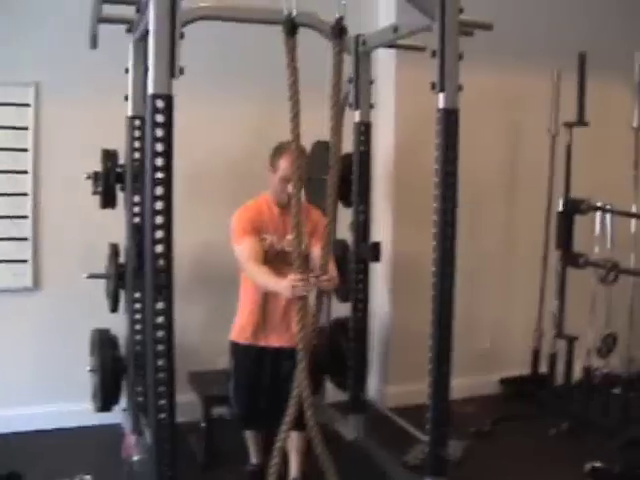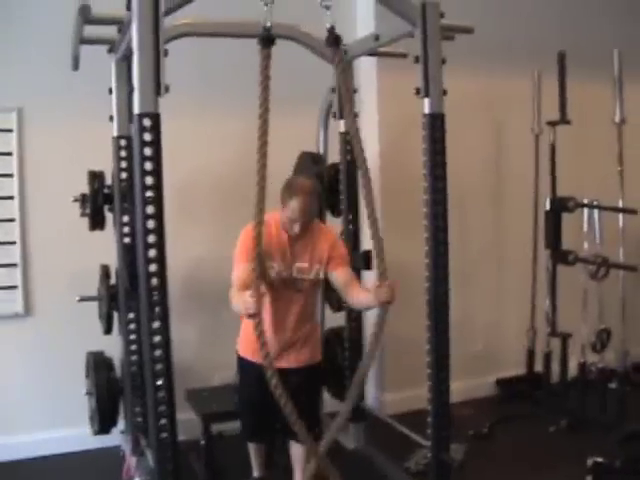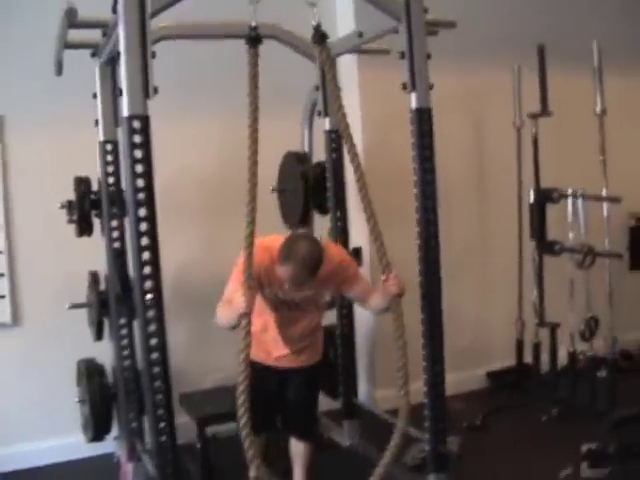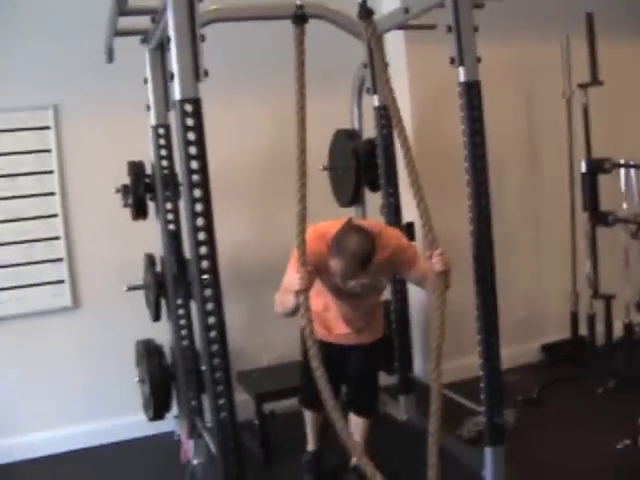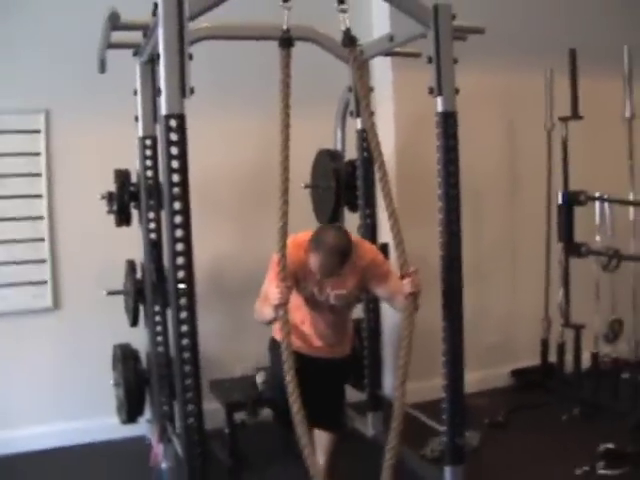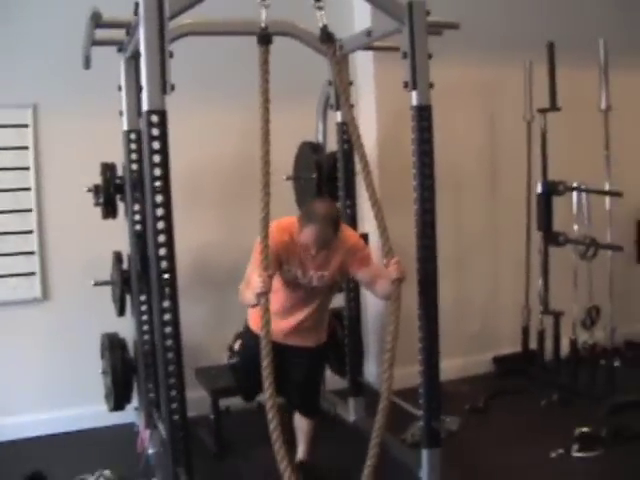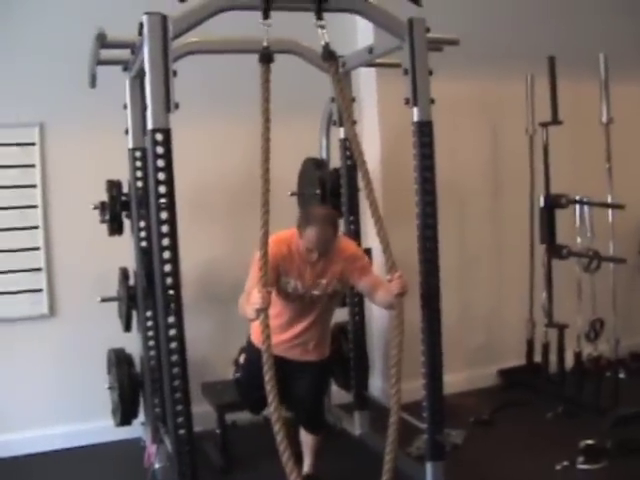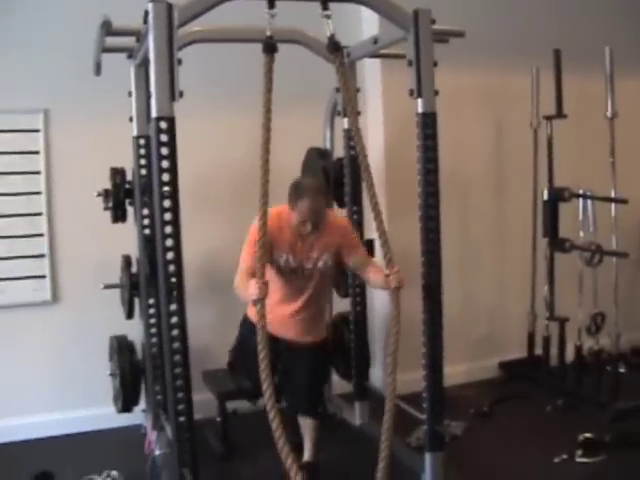
dt=0.3s
person 1, frame 1
left shoulder: (314, 219)
right shoulder: (248, 215)
left elbow: (323, 266)
right elbow: (251, 267)
left wrist: (329, 279)
right wrist: (282, 285)
left hip: (295, 335)
right hip: (251, 333)
left knee: (296, 409)
right knee: (249, 407)
person 1, frame 2
left shoulder: (328, 240)
right shoulder: (255, 235)
left elbow: (350, 290)
right elbow: (237, 289)
left wrist: (377, 296)
right wrist: (243, 302)
left hip: (304, 353)
right hip: (257, 351)
left knee: (303, 424)
right knee: (256, 421)
person 1, frame 3
left shoulder: (336, 259)
right shoulder: (259, 254)
left elbow: (369, 297)
right elbow: (221, 314)
left wrist: (387, 295)
right wrist: (235, 312)
left hip: (305, 354)
right hip: (261, 350)
left knee: (302, 424)
right knee: (255, 420)
person 1, frame 4
left shoulder: (393, 244)
right shoulder: (315, 241)
left elbow: (428, 280)
right elbow: (281, 305)
left wrist: (438, 272)
right wrist: (295, 294)
left hip: (365, 332)
right hip: (322, 329)
left knee: (362, 398)
right knee: (314, 394)
right ankle: (312, 452)
person 1, frame 5
left shoulder: (367, 257)
right shoulder: (293, 251)
left elbow: (396, 298)
right elbow: (260, 312)
left wrist: (408, 293)
right wrist: (273, 308)
left hip: (334, 347)
right hip: (292, 339)
left knee: (328, 414)
right knee: (283, 400)
left ankle: (321, 472)
right ankle: (264, 382)
person 1, frame 6
left shoulder: (349, 243)
right shoulder: (278, 234)
left elbow: (376, 283)
right elbow: (246, 290)
left wrist: (391, 279)
right wrist: (254, 293)
left hip: (309, 337)
right hip: (265, 329)
left knee: (305, 401)
right ankle: (242, 347)
person 1, frame 7
left shoulder: (348, 253)
right shoulder: (276, 247)
left elbow: (376, 291)
right elbow: (245, 301)
left wrist: (392, 292)
right wrist: (252, 307)
left hip: (311, 350)
right hip: (267, 343)
left knee: (310, 415)
right knee: (249, 398)
right ankle: (246, 362)
person 1, frame 8
left shoulder: (338, 226)
right shoulder: (269, 225)
left elbow: (363, 265)
right elbow: (243, 277)
left wrist: (384, 281)
right wrist: (249, 293)
left hip: (309, 329)
right hip: (263, 322)
left knee: (307, 398)
right knee: (244, 372)
